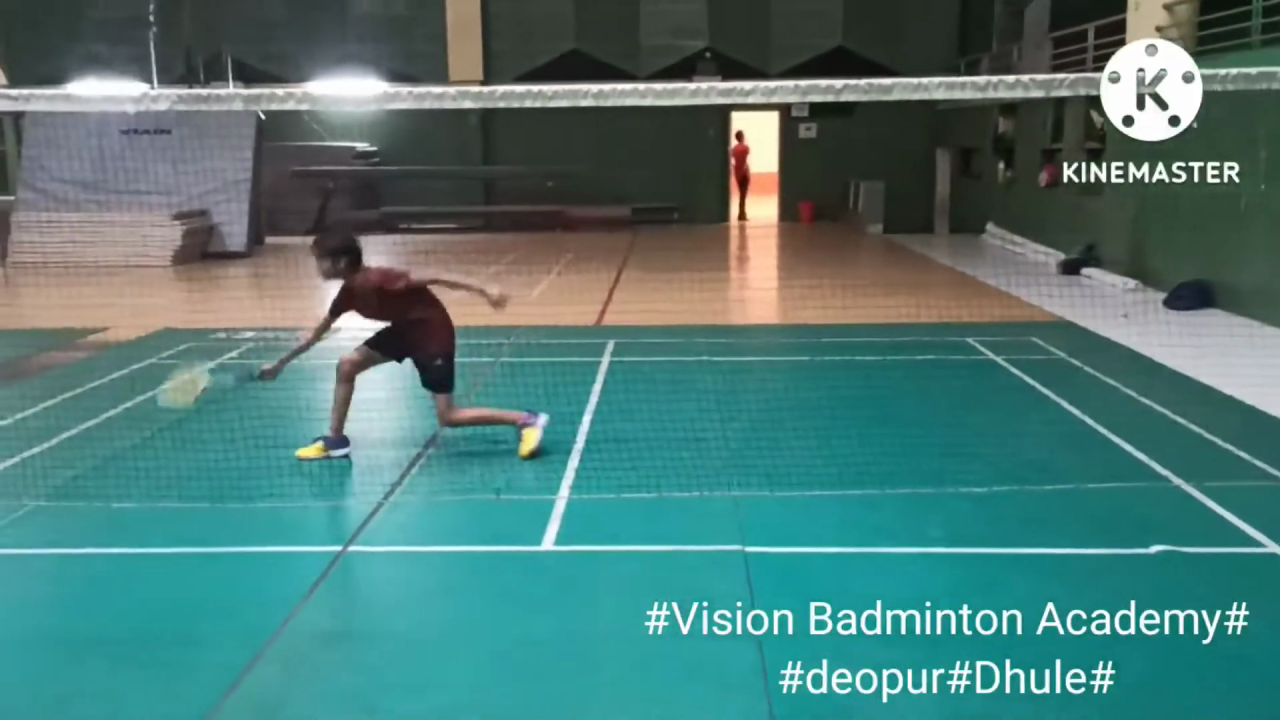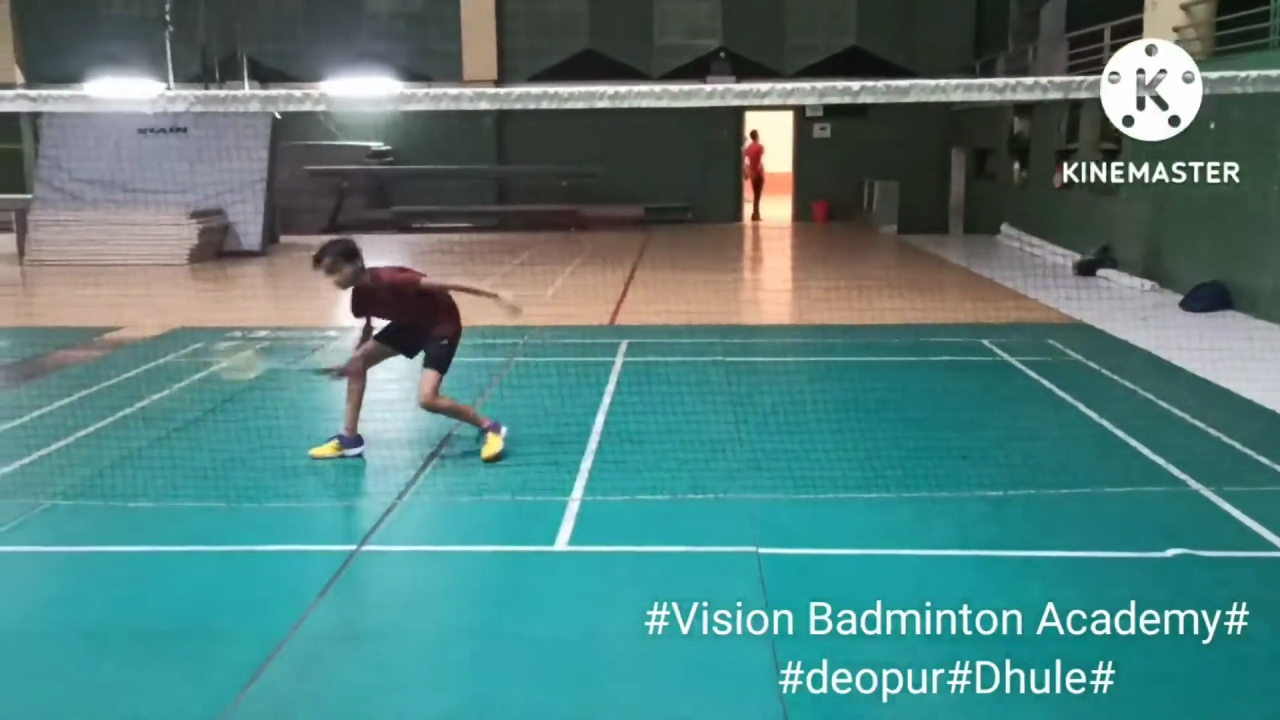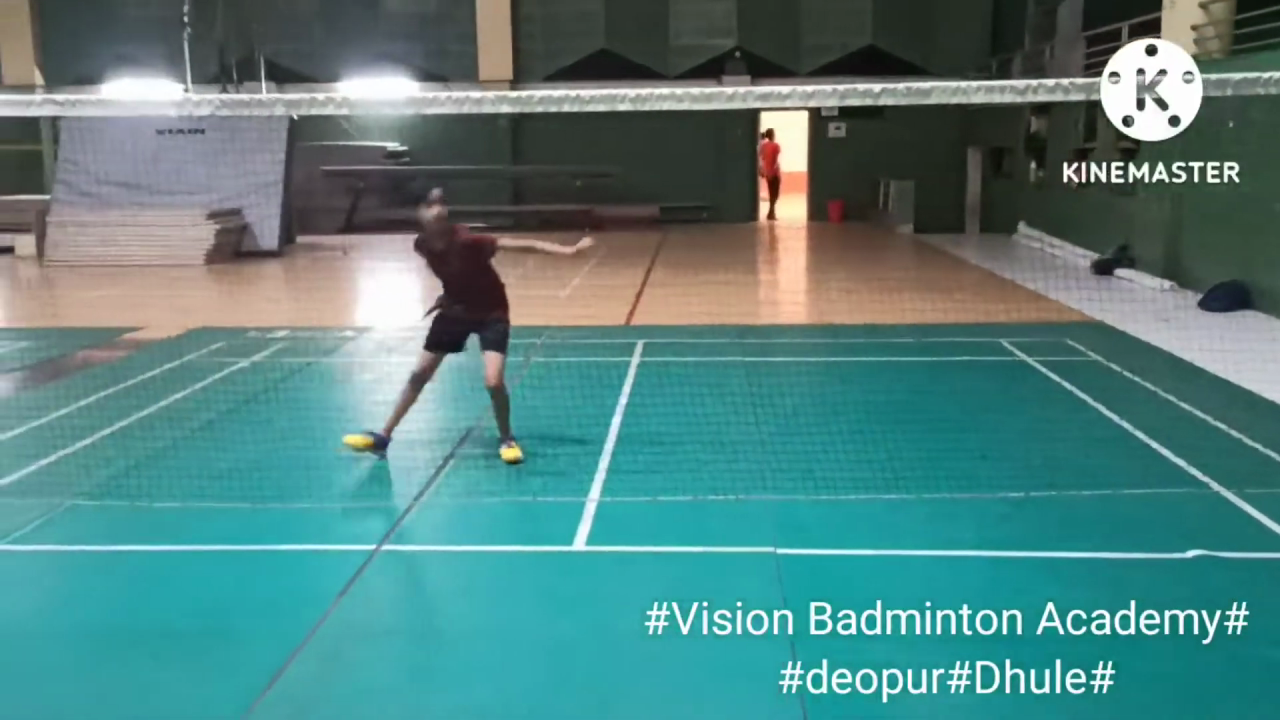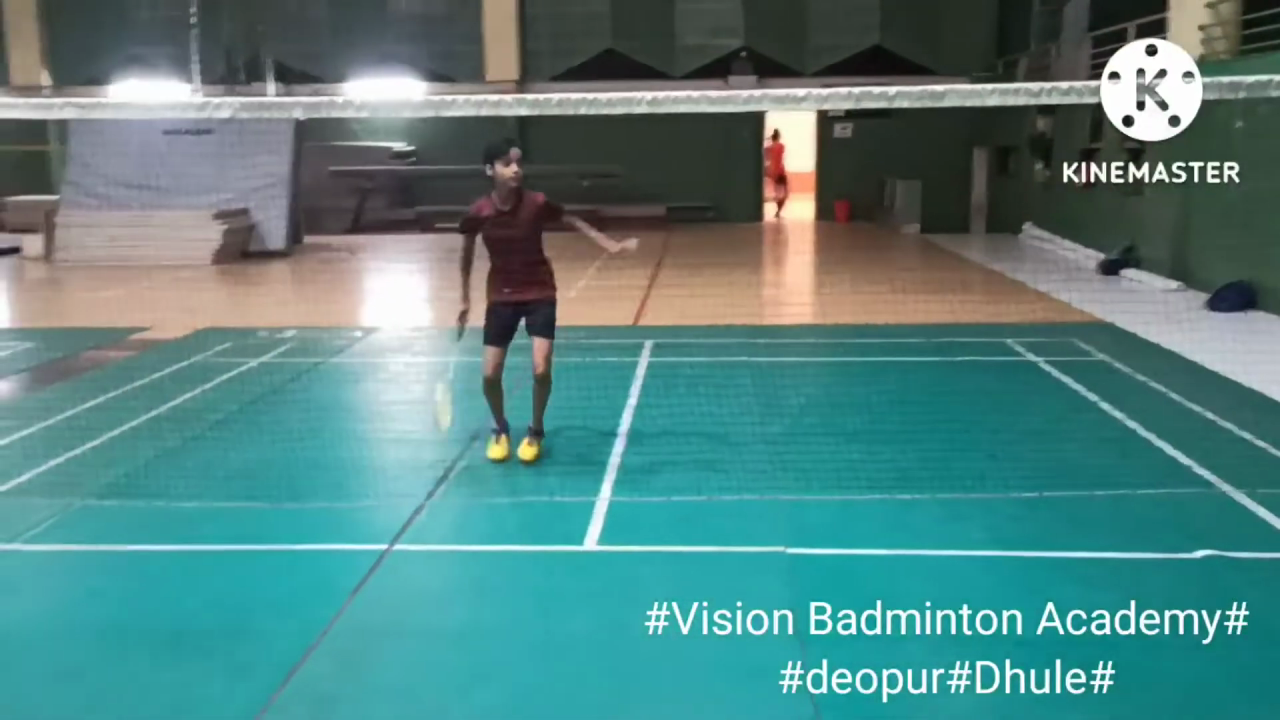
dt=0.2s
person 1, frame 1
left shoulder: (378, 281)
right shoulder: (347, 295)
left elbow: (433, 278)
right elbow: (318, 332)
left wrist: (483, 290)
right wrist: (280, 363)
left hip: (434, 336)
right hip: (405, 331)
left knee: (448, 417)
right knee: (346, 367)
left ankle: (528, 421)
right ankle: (335, 439)
person 1, frame 2
left shoulder: (389, 281)
right shoulder: (359, 296)
left elbow: (446, 285)
right elbow: (366, 335)
left wrist: (496, 296)
right wrist: (348, 363)
left hip: (441, 325)
right hip: (410, 324)
left knee: (427, 400)
right knee: (357, 364)
left ankle: (489, 427)
right ankle: (349, 438)
person 1, frame 3
left shoulder: (468, 241)
right shoulder: (422, 245)
left elbow: (520, 245)
left wrist: (566, 250)
left hip: (490, 312)
right hip: (455, 311)
left knee: (493, 381)
right knee: (419, 374)
left ankle: (507, 439)
right ankle: (383, 436)
person 1, frame 4
left shoulder: (537, 203)
right shoulder: (478, 213)
left elbow: (573, 222)
right elbow: (467, 255)
left wrist: (610, 245)
right wrist: (465, 298)
left hip: (540, 291)
right hip: (502, 296)
left knee: (541, 370)
right knee: (490, 375)
left ankle: (535, 431)
right ankle: (500, 430)
